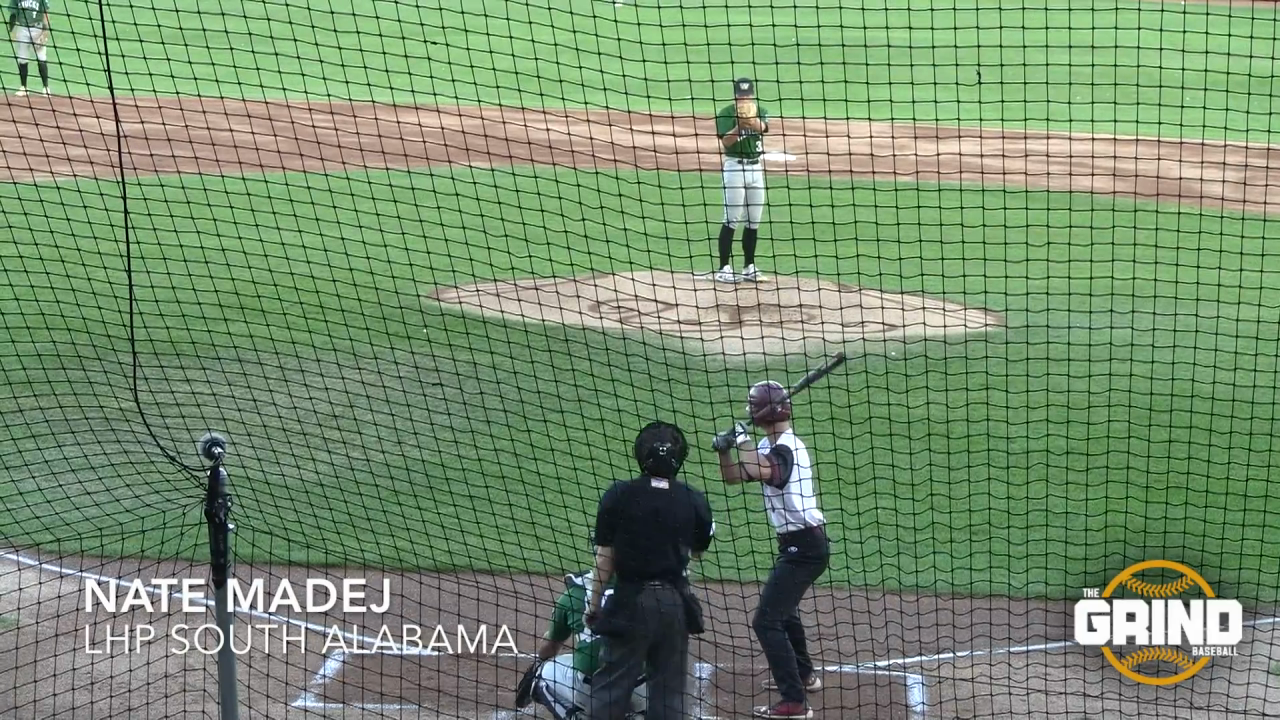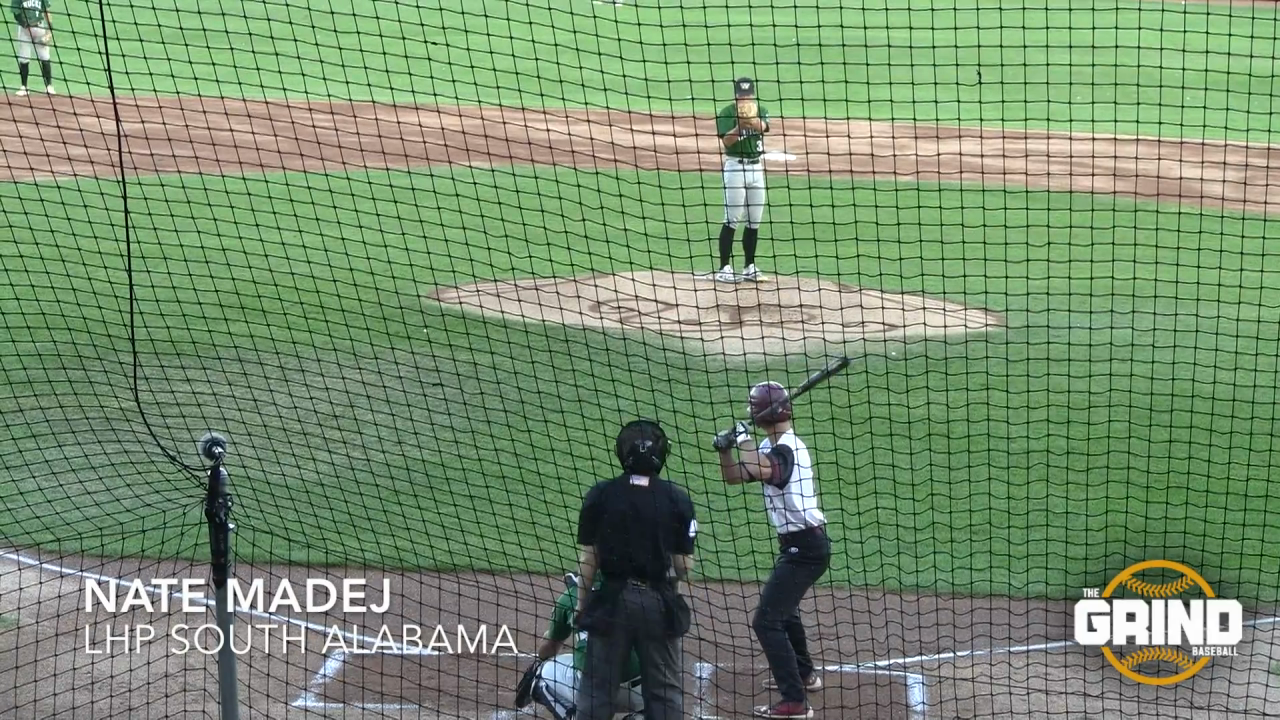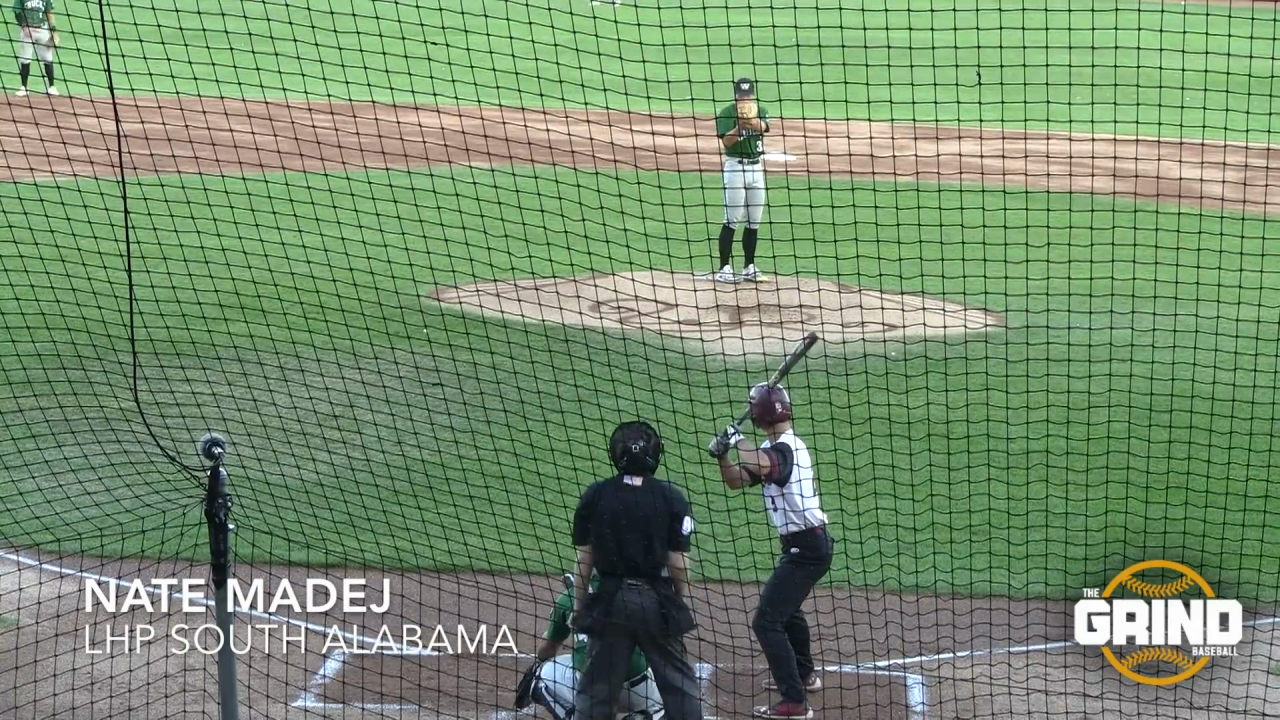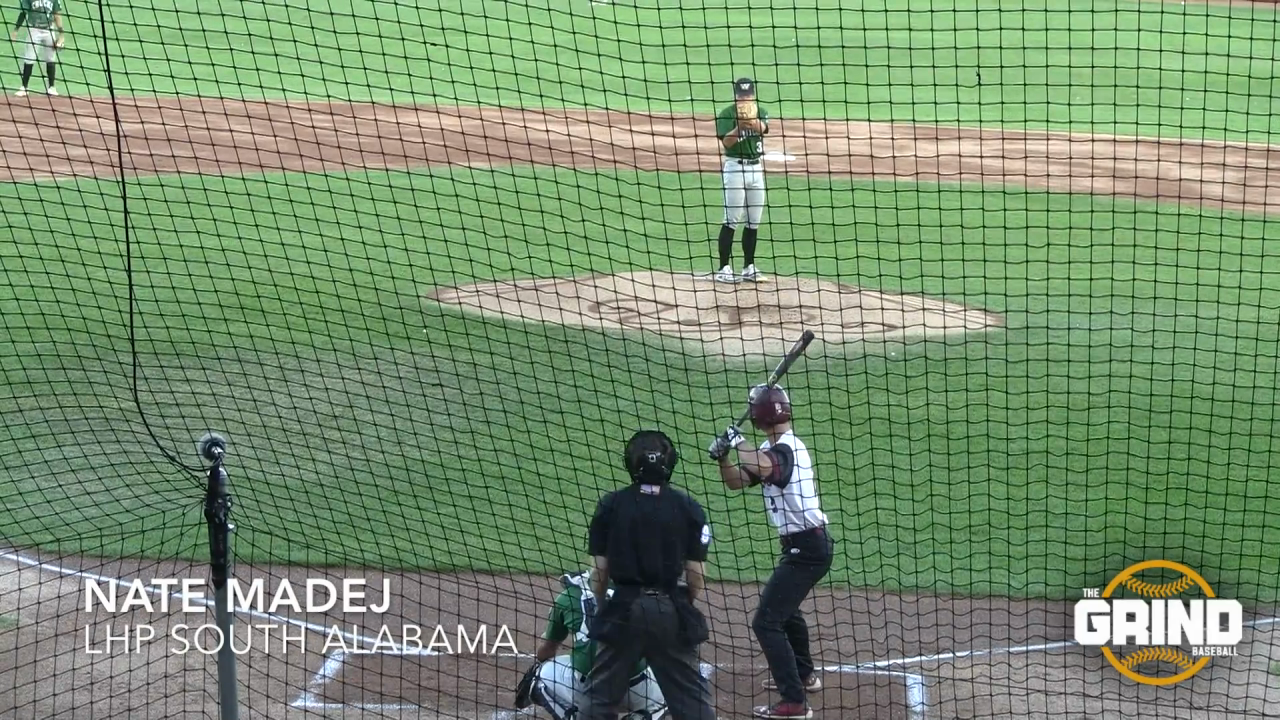
dt=0.2s
person 1, frame 1
left shoulder: (786, 448)
right shoulder: (769, 446)
left elbow: (762, 472)
right elbow: (733, 476)
left wrist: (743, 441)
right wrist: (725, 449)
left hip: (804, 546)
right hip: (799, 544)
left knee: (767, 621)
right knee: (782, 608)
right ankle: (803, 674)
person 1, frame 2
left shoulder: (787, 448)
right shoulder: (771, 446)
left elbow: (761, 471)
right elbow: (733, 476)
left wrist: (744, 440)
right wrist: (725, 448)
left hip: (805, 546)
right hip: (802, 544)
left knee: (766, 621)
right knee: (783, 609)
right ankle: (804, 674)
person 1, frame 3
left shoulder: (787, 447)
right shoulder: (773, 447)
left elbow: (761, 466)
right elbow: (737, 481)
left wrist: (738, 441)
right wrist: (722, 454)
left hip: (806, 547)
right hip: (805, 544)
left knee: (766, 621)
right knee: (786, 609)
right ankle: (804, 674)
person 1, frame 4
left shoulder: (787, 448)
right shoulder: (773, 448)
left elbow: (763, 468)
right elbow: (737, 482)
left wrist: (738, 443)
right wrist: (723, 456)
left hip: (806, 547)
right hip: (805, 545)
left knee: (766, 621)
right knee: (785, 609)
right ankle: (804, 674)
person 2, frame 1
left shoulder: (619, 495)
right shoulder: (694, 500)
left elbow: (605, 557)
left wrist: (594, 602)
left hip: (630, 601)
right hip: (674, 602)
left knee: (610, 684)
right knee: (670, 689)
person 2, frame 2
left shoulder: (600, 494)
right shoulder: (676, 498)
left elbow: (588, 557)
right elbow: (683, 564)
left wrist: (582, 602)
left hip: (613, 600)
right hip: (659, 601)
left knee: (598, 685)
right knee: (664, 688)
person 2, frame 3
left shoulder: (595, 496)
right shoulder: (671, 497)
left elbow: (584, 558)
right elbow: (678, 563)
left wrist: (579, 604)
right wrist: (679, 599)
left hip: (610, 600)
right hip: (657, 600)
left knee: (597, 688)
right knee: (680, 683)
person 2, frame 4
left shoulder: (610, 505)
right shoulder: (688, 508)
left elbow: (600, 568)
right elbow: (695, 572)
left wrist: (601, 606)
right wrist: (689, 606)
left hip: (625, 609)
right hip: (671, 610)
left knee: (601, 691)
right knee: (691, 693)
person 3, frame 1
left shoulder: (759, 111)
right shoulder: (726, 113)
left elbow: (762, 128)
right elbow: (726, 142)
left wrist: (751, 121)
right wrist: (739, 126)
left hip: (756, 167)
right hip: (735, 168)
left knee: (754, 221)
right knee: (731, 220)
left ankle: (749, 267)
right ankle: (723, 268)
person 3, frame 2
left shoulder: (760, 111)
right shoulder: (727, 113)
left elbow: (763, 127)
right elbow: (726, 141)
left wrist: (752, 121)
right wrist: (740, 125)
left hip: (757, 167)
right hip: (735, 167)
left knee: (754, 221)
right knee: (731, 221)
left ankle: (750, 267)
right ankle: (724, 268)
person 3, frame 3
left shoulder: (760, 111)
right shoulder: (726, 113)
left elbow: (763, 127)
right elbow: (726, 141)
left wrist: (751, 121)
right wrist: (740, 126)
left hip: (756, 168)
right hip: (735, 168)
left knee: (754, 222)
right knee: (731, 221)
left ankle: (749, 267)
right ankle: (724, 268)
person 3, frame 4
left shoulder: (760, 112)
right shoulder: (727, 114)
left elbow: (763, 128)
right elbow: (726, 142)
left wrist: (751, 122)
right wrist: (739, 126)
left hip: (756, 168)
right hip: (735, 168)
left knee: (753, 222)
right knee: (731, 221)
left ankle: (749, 267)
right ankle: (723, 269)
